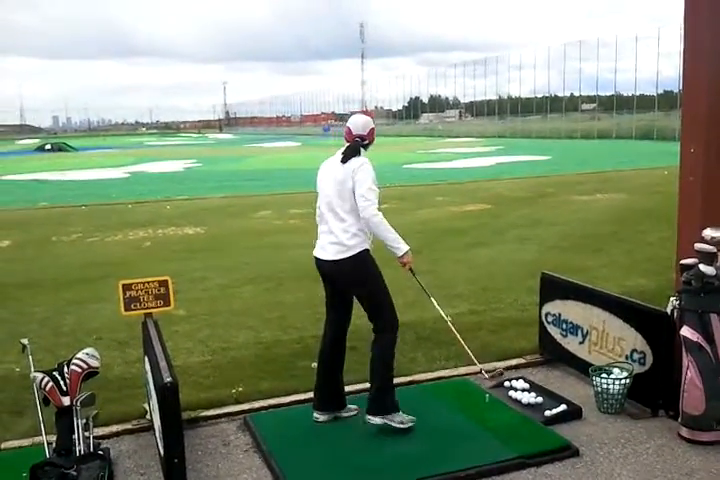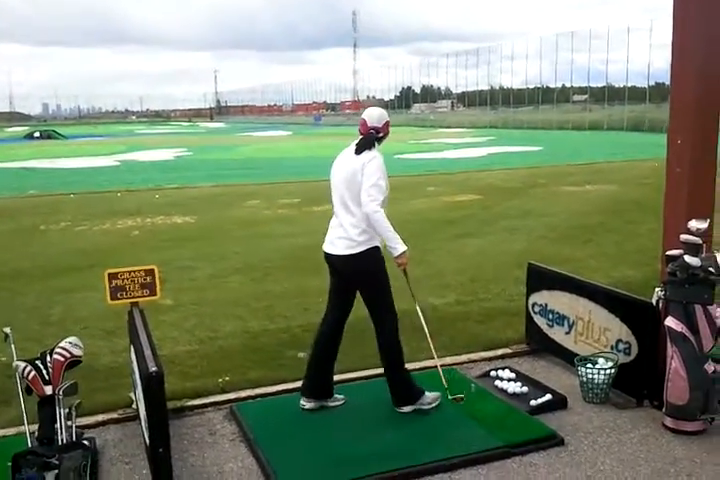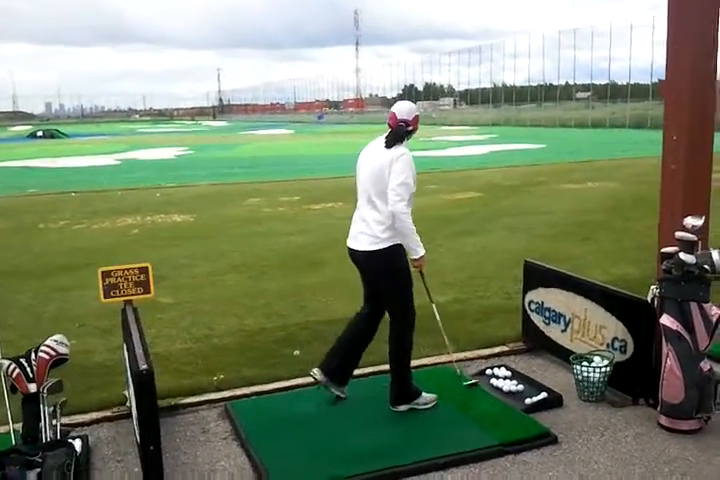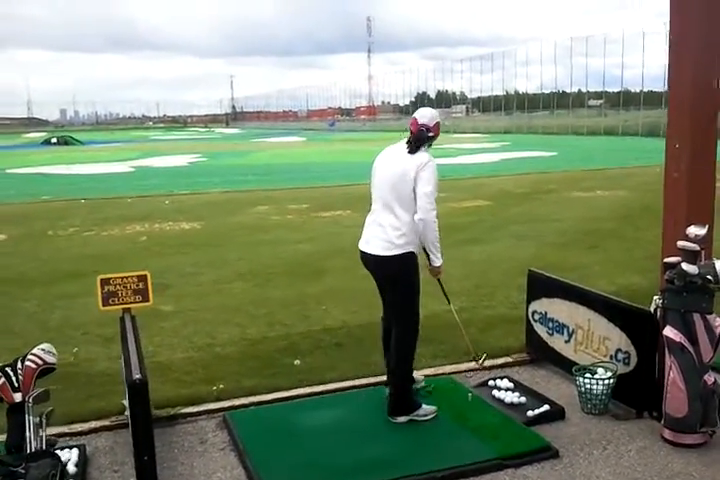
dt=0.3s
person 1, frame 1
left shoulder: (328, 165)
right shoulder: (360, 165)
right elbow: (369, 213)
right wrist: (400, 248)
left hip: (325, 255)
right hip: (352, 256)
left knee: (335, 326)
right knee: (386, 324)
left ankle: (327, 403)
right ankle: (381, 407)
person 1, frame 2
left shoulder: (343, 156)
right shoulder: (372, 159)
right elbow: (372, 209)
right wrist: (397, 247)
left hip: (335, 248)
right hip: (360, 251)
left knee: (334, 317)
right knee: (386, 321)
left ankle: (315, 391)
right ankle: (407, 396)
person 1, frame 3
left shoulder: (370, 150)
right shoulder: (400, 156)
right elbow: (398, 208)
right wrist: (417, 250)
left hip: (358, 242)
right hip: (384, 247)
left knee: (372, 308)
right knee: (402, 317)
left ankle: (332, 370)
right ankle: (403, 394)
person 1, frame 4
left shoulder: (386, 154)
right shoulder: (424, 163)
right elbow: (425, 216)
right wrist: (435, 258)
left hip: (370, 247)
right hip: (396, 252)
left knee: (392, 314)
right knee: (405, 325)
left ankle: (399, 379)
right ankle: (402, 405)
